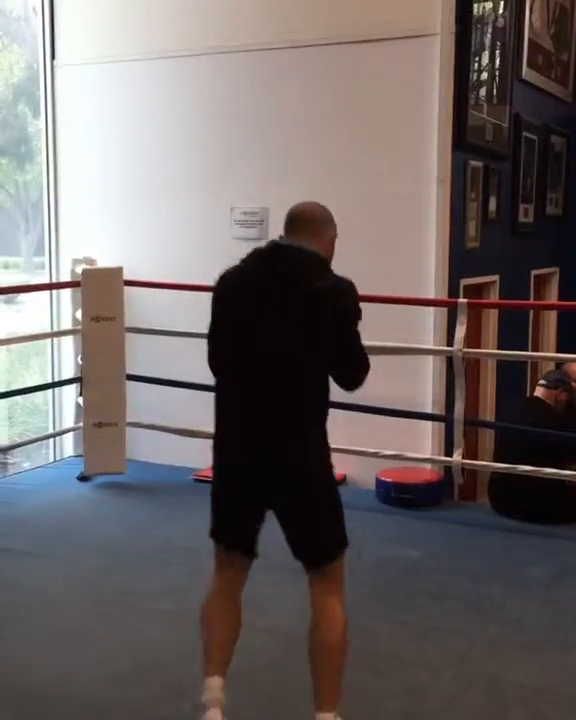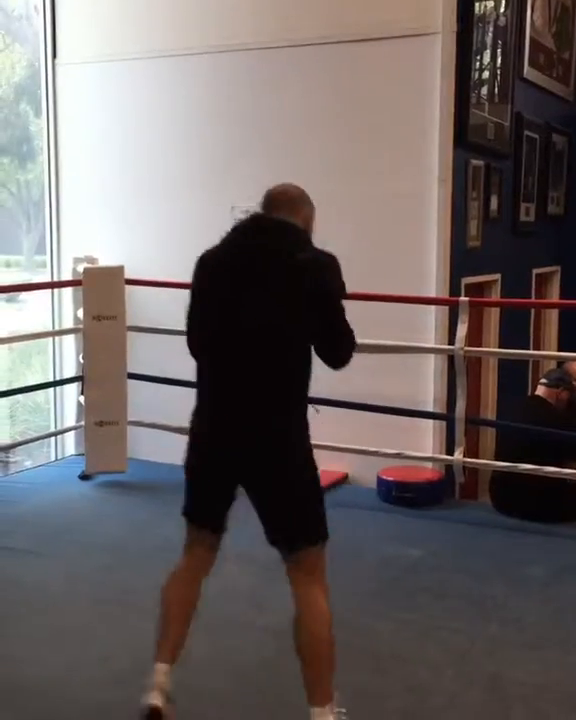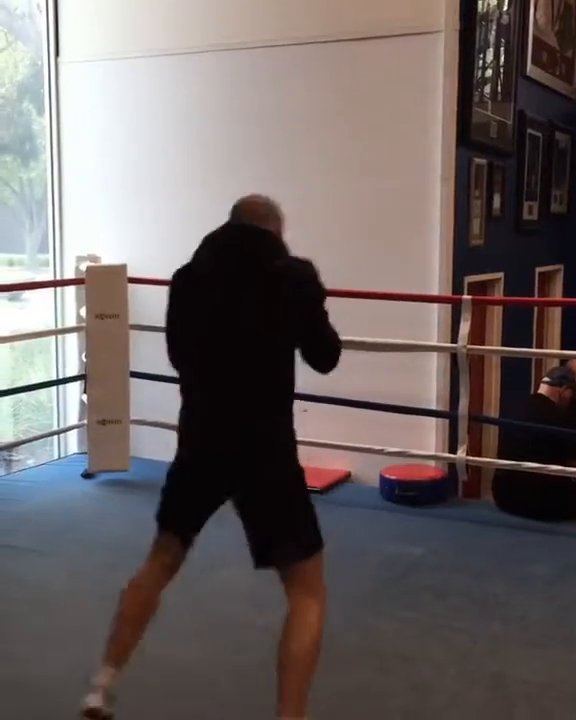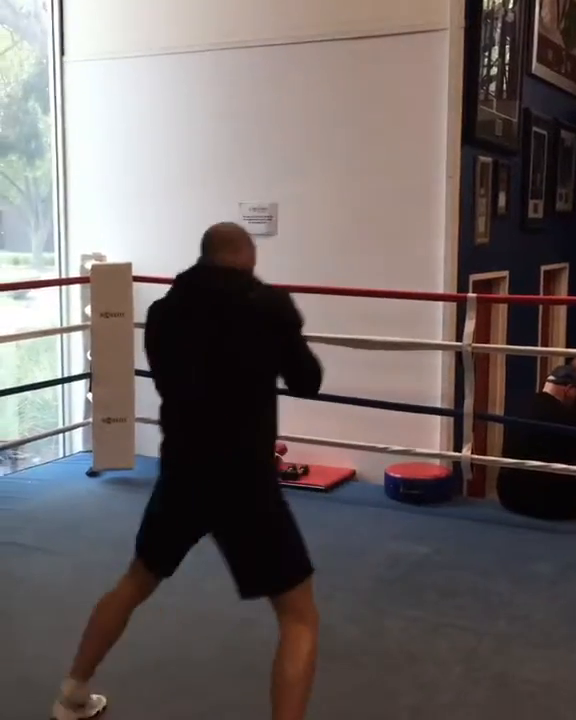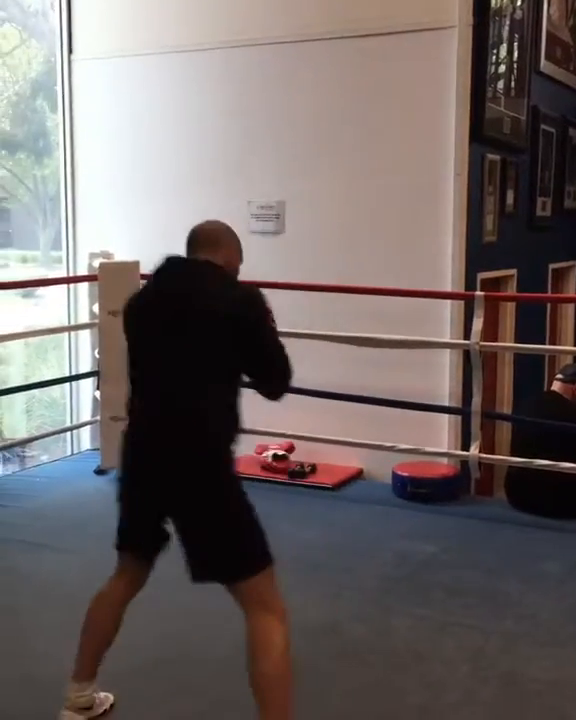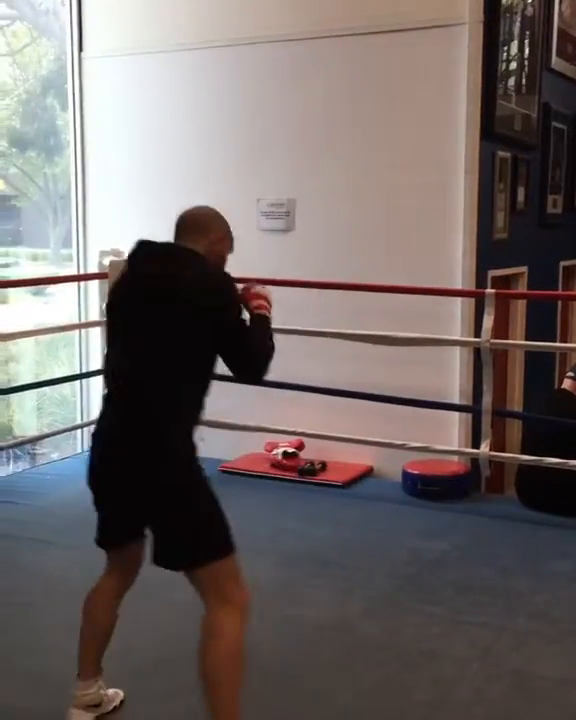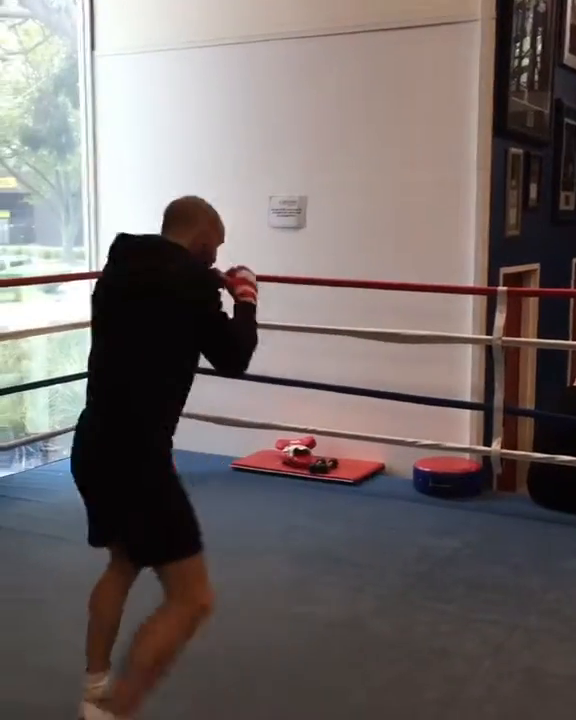
dt=0.1s
person 1, frame 1
left shoulder: (232, 282)
right shoulder: (333, 292)
right elbow: (351, 375)
left hip: (235, 449)
right hip: (298, 454)
left knee: (227, 576)
right knee: (328, 588)
person 1, frame 2
left shoulder: (212, 261)
right shoulder: (315, 266)
right elbow: (338, 353)
left hip: (212, 429)
right hip: (278, 436)
left knee: (195, 558)
right knee: (309, 579)
person 1, frame 3
left shoulder: (188, 276)
right shoulder: (293, 273)
right elbow: (325, 356)
left hip: (199, 445)
right hip: (263, 450)
left knee: (161, 562)
right knee: (307, 594)
person 1, frame 4
left shoulder: (163, 312)
right shoulder: (270, 305)
right elbow: (308, 382)
left hip: (180, 476)
right hip: (246, 483)
left knee: (135, 585)
right knee: (300, 620)
person 1, frame 5
left shoulder: (143, 300)
right shoulder: (237, 299)
right elbow: (274, 382)
right wrist: (265, 332)
left hip: (140, 464)
right hip: (198, 469)
left knee: (129, 575)
right knee: (266, 612)
person 1, frame 6
left shoulder: (128, 281)
right shoulder: (210, 285)
right elbow: (252, 366)
right wrist: (259, 315)
left hip: (110, 450)
right hip: (162, 456)
left knee: (120, 568)
right knee: (228, 601)
person 1, frame 7
left shoulder: (120, 271)
right shoulder: (188, 276)
right elbow: (230, 358)
left wrist: (215, 298)
right wrist: (245, 306)
left hip: (97, 443)
right hip: (132, 450)
left knee: (126, 561)
right knee: (191, 601)
